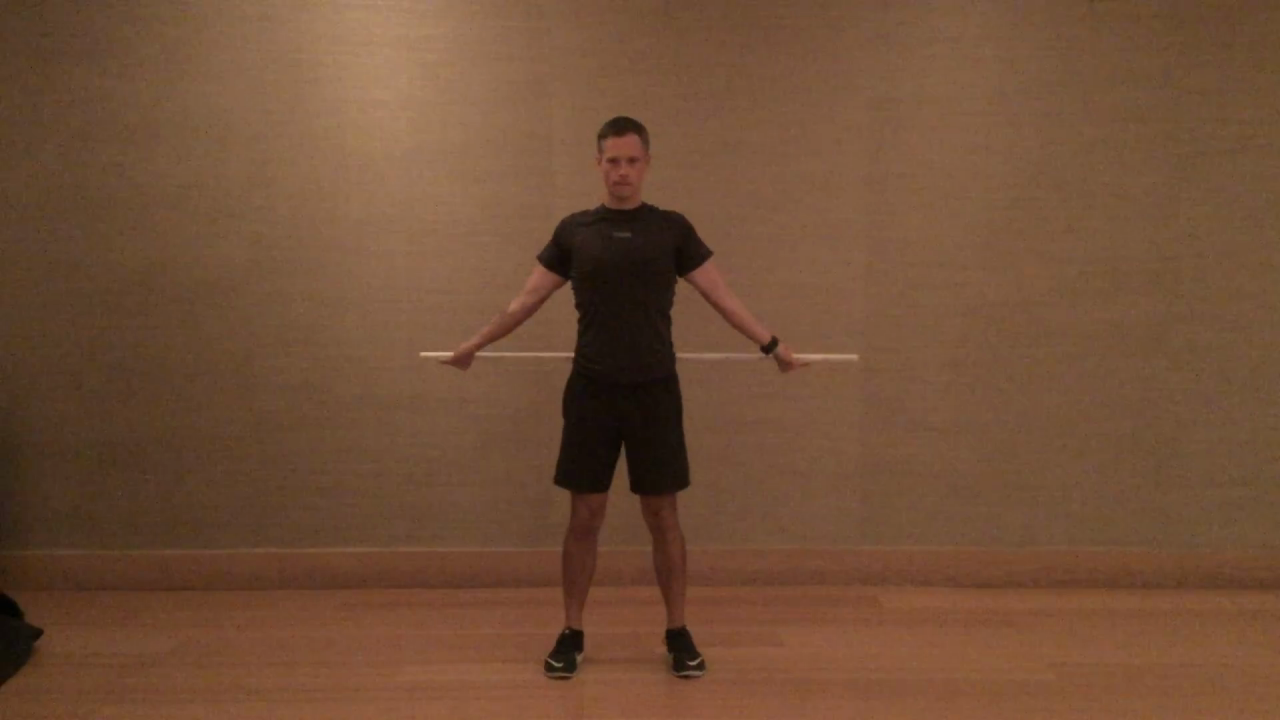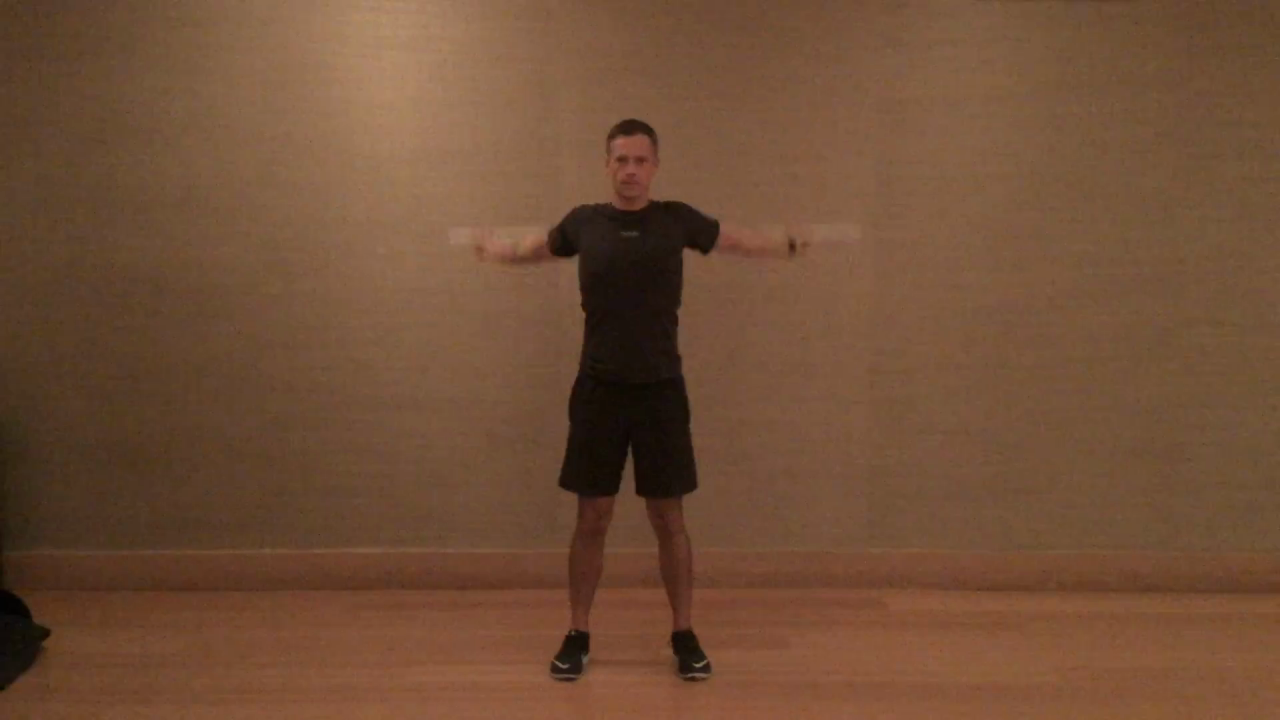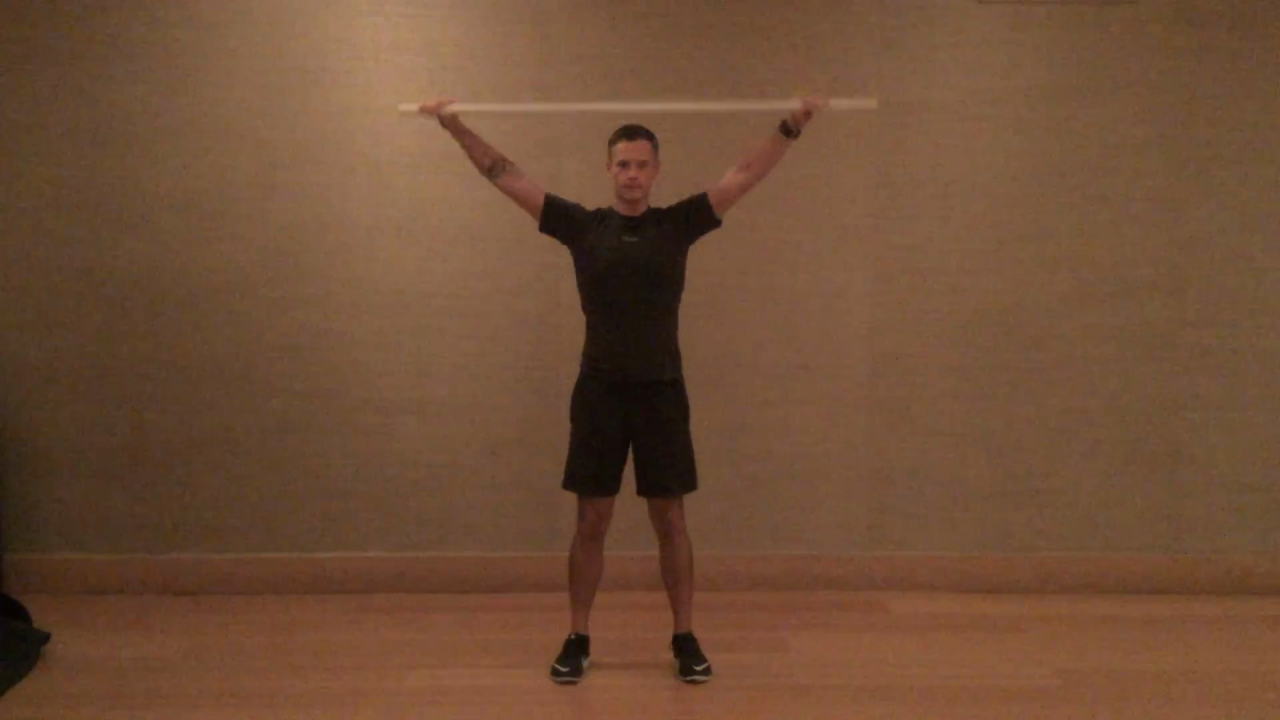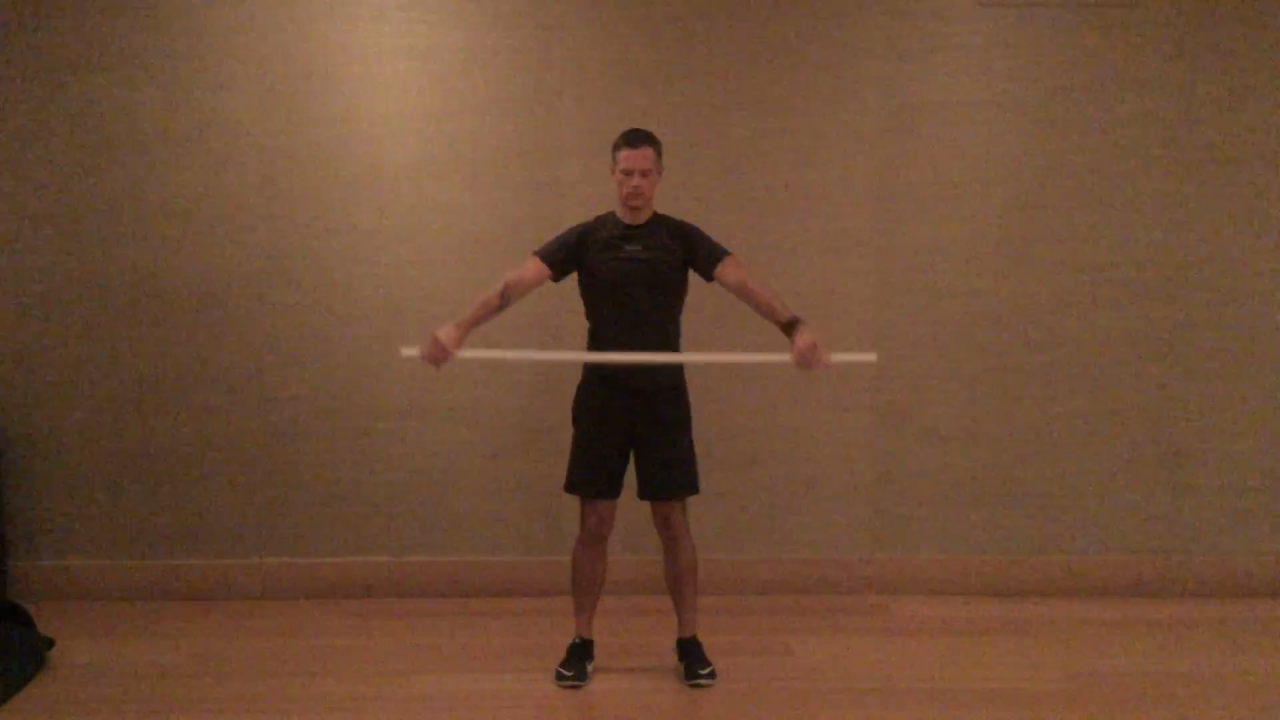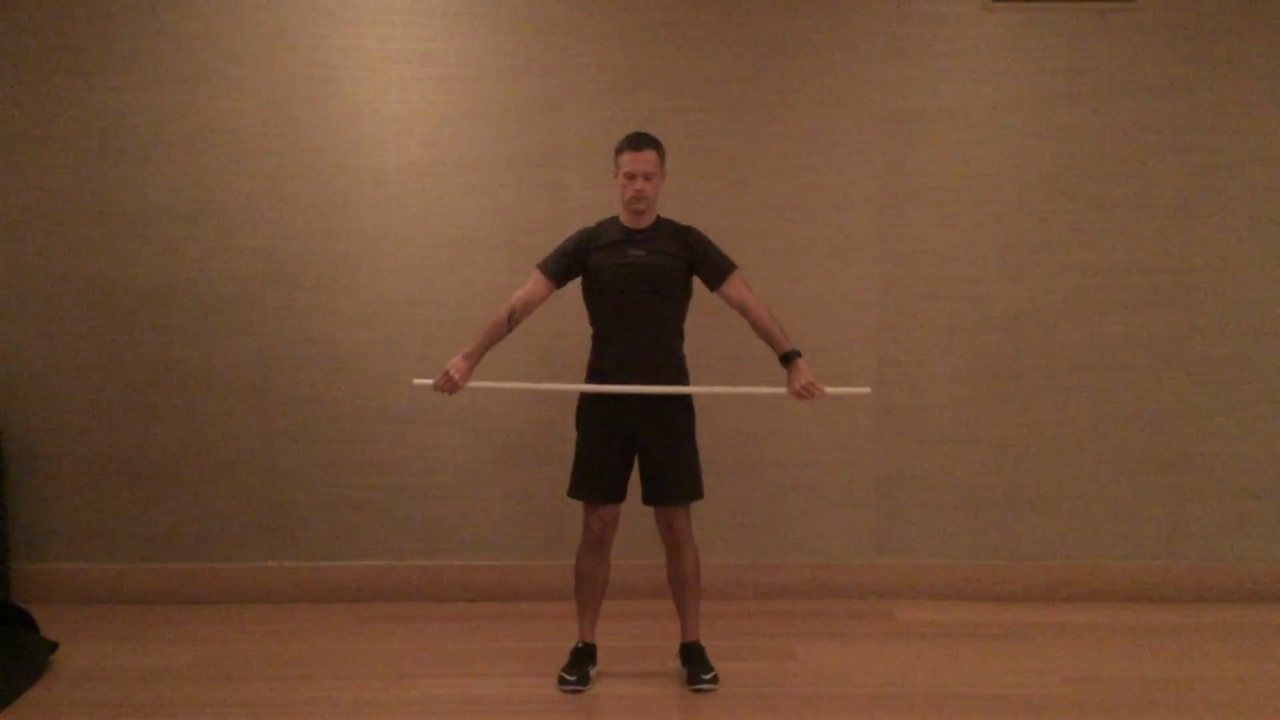
dt=0.5s
person 1, frame 1
left shoulder: (672, 227)
right shoulder: (575, 229)
left elbow: (720, 293)
right elbow: (529, 297)
left wrist: (771, 344)
right wrist: (477, 343)
left hip: (655, 390)
right hip: (591, 390)
left knee: (663, 516)
right knee: (584, 516)
left ankle: (678, 632)
right ankle: (572, 633)
person 1, frame 2
left shoulder: (678, 219)
right shoulder: (583, 222)
left elbow: (738, 239)
right elbow: (536, 247)
left wrist: (789, 245)
right wrist: (496, 249)
left hip: (661, 390)
right hip: (598, 391)
left knee: (669, 519)
right knee: (591, 519)
left ankle: (684, 635)
right ankle: (578, 635)
person 1, frame 3
left shoulder: (679, 223)
right shoulder: (581, 225)
left elbow: (744, 173)
right elbow: (507, 176)
left wrist: (791, 124)
right wrist: (456, 125)
left hip: (662, 391)
right hip: (600, 392)
left knee: (670, 520)
right knee: (591, 520)
left ankle: (684, 638)
right ankle: (578, 639)
person 1, frame 4
left shoulder: (682, 237)
right shoulder: (585, 237)
left elbow: (739, 279)
right elbow: (522, 278)
left wrist: (794, 327)
right wrist: (460, 326)
left hip: (664, 395)
right hip: (601, 395)
left knee: (673, 523)
right knee: (593, 525)
left ankle: (688, 642)
right ankle: (582, 643)
person 1, frame 5
left shoulder: (686, 241)
right shoulder: (588, 242)
left elbow: (745, 300)
right elbow: (525, 298)
left wrist: (792, 359)
right wrist: (469, 356)
left hip: (669, 402)
right hip: (604, 402)
left knee: (677, 529)
right knee: (597, 529)
left ankle: (692, 647)
right ankle: (585, 648)
